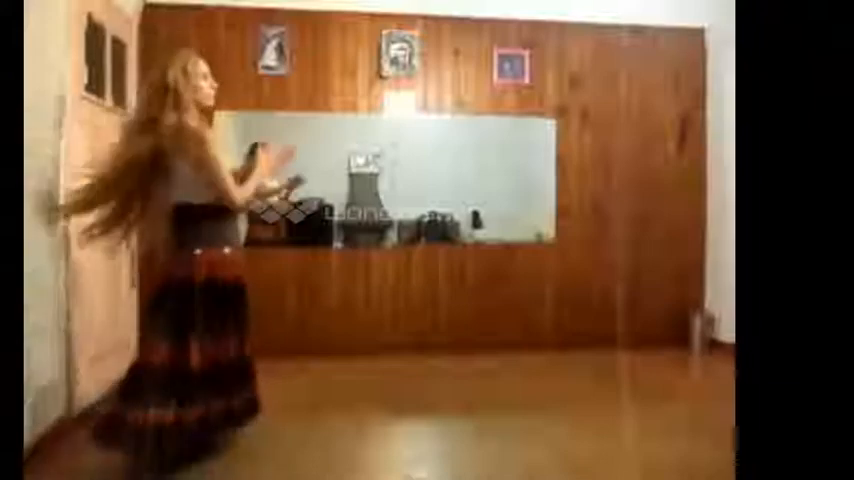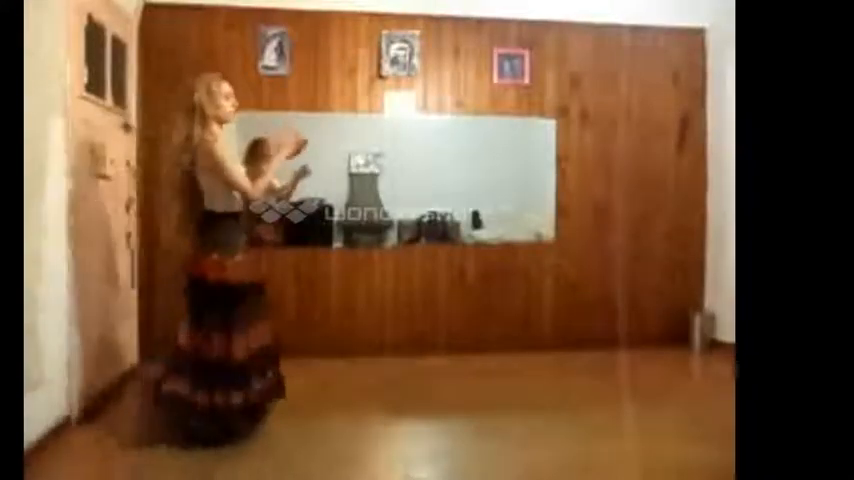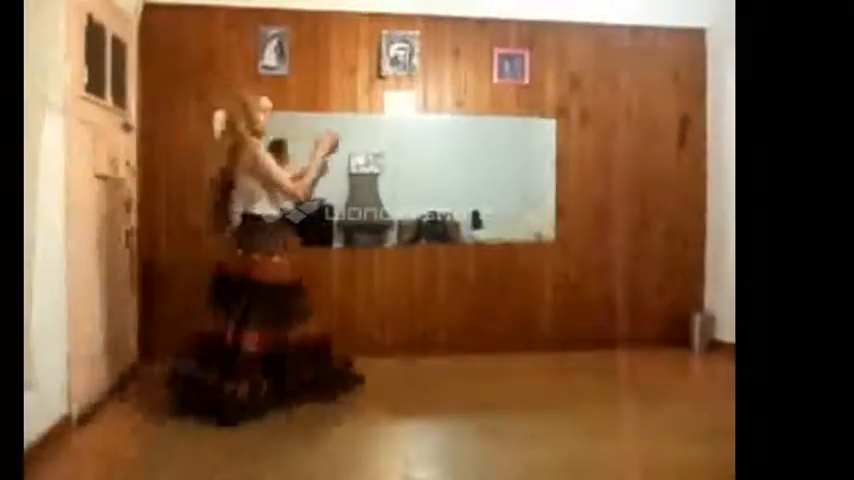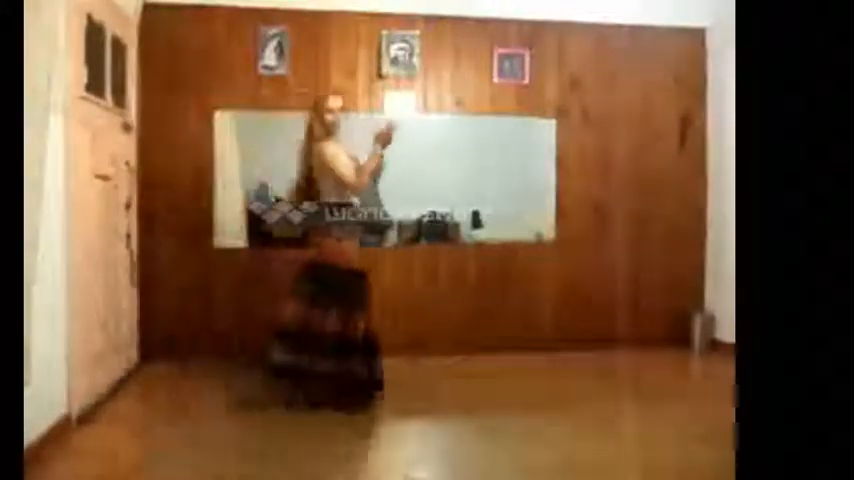
dt=0.5s
person 1, frame 1
left shoulder: (169, 131)
right shoulder: (193, 130)
right elbow: (234, 198)
left wrist: (260, 174)
right wrist: (264, 167)
left hip: (186, 243)
right hip: (211, 244)
left knee: (182, 340)
right knee: (210, 342)
left ankle: (168, 437)
right ankle: (196, 432)
person 1, frame 2
left shoulder: (207, 141)
right shoulder: (209, 143)
left elbow: (241, 188)
right elbow: (251, 192)
left wrist: (278, 157)
right wrist: (278, 156)
left hip: (222, 240)
right hip: (222, 243)
left knee: (226, 329)
right knee: (222, 331)
left ankle: (210, 413)
right ankle: (214, 418)
person 1, frame 3
left shoulder: (245, 149)
right shoulder: (253, 149)
left elbow: (284, 189)
right elbow: (296, 191)
left wrist: (319, 160)
right wrist: (318, 154)
left hip: (257, 240)
right hip: (261, 244)
left knee: (260, 321)
right knee: (253, 324)
right ankle: (230, 397)
person 1, frame 4
left shoulder: (333, 147)
right shoulder: (325, 147)
left elbow: (364, 178)
right elbow: (358, 183)
left wrist: (380, 150)
right wrist: (377, 149)
left hip: (339, 226)
right hip: (336, 230)
left knee: (336, 302)
right knee: (340, 301)
